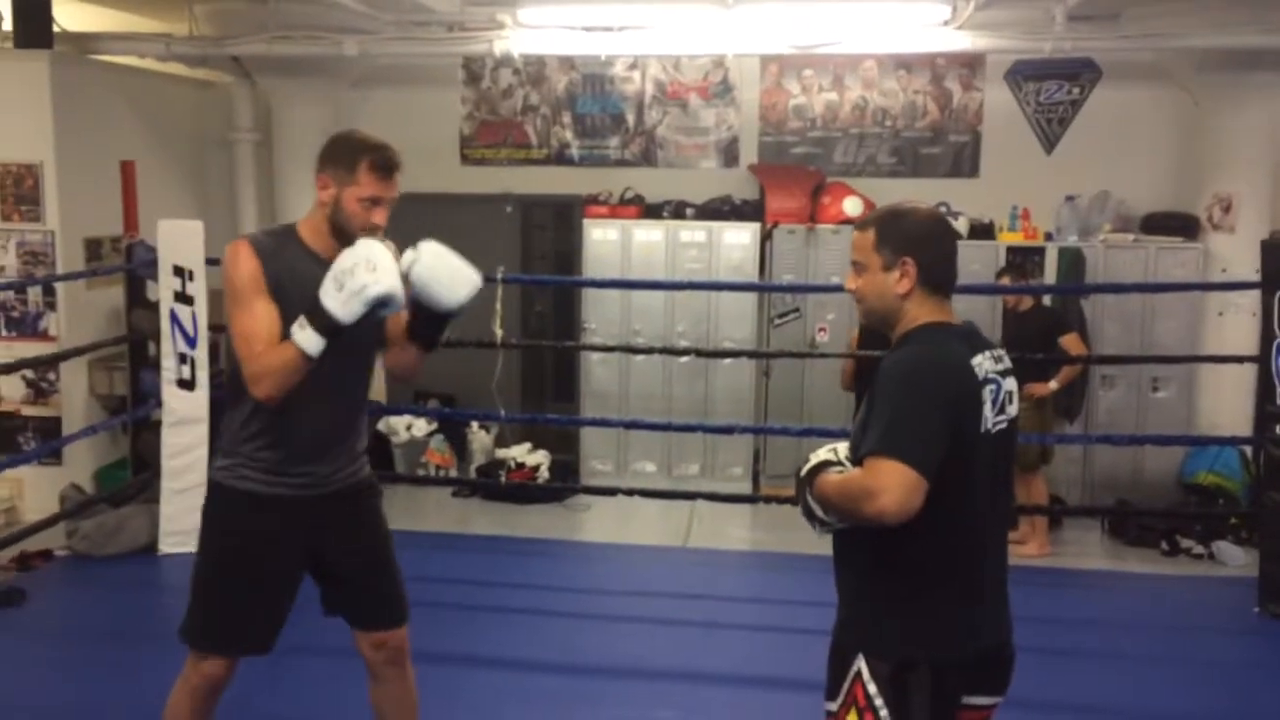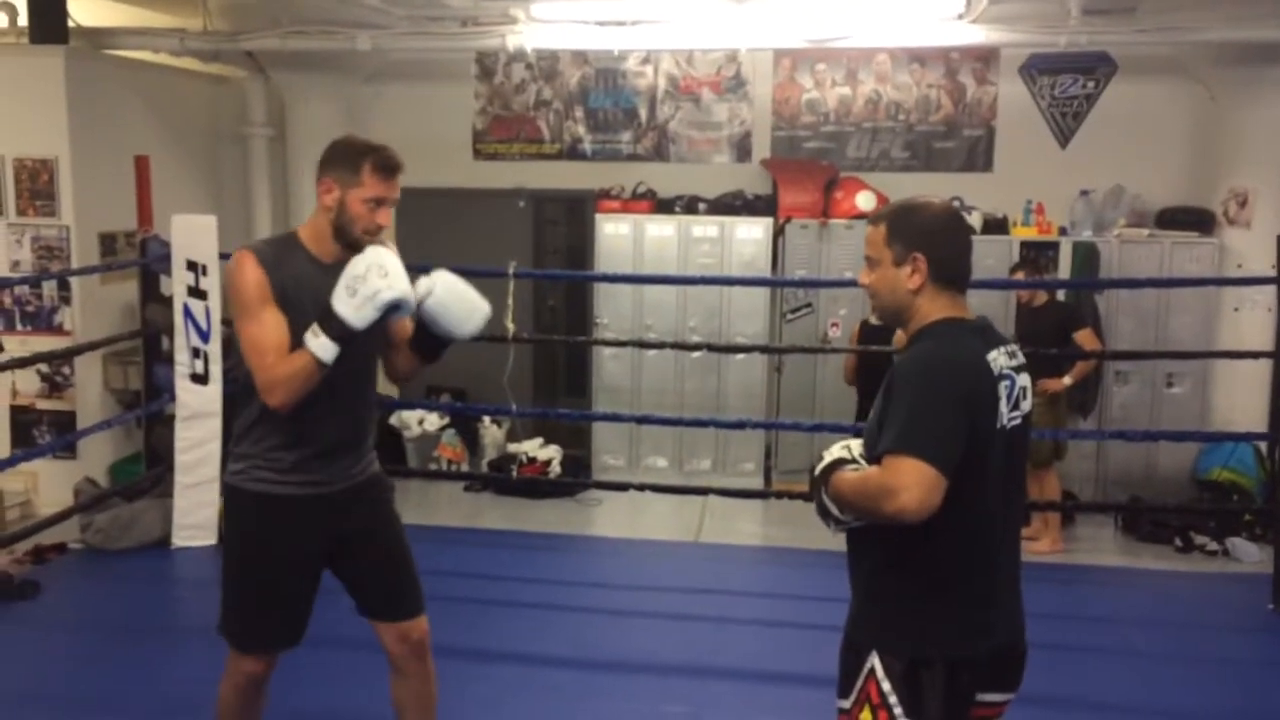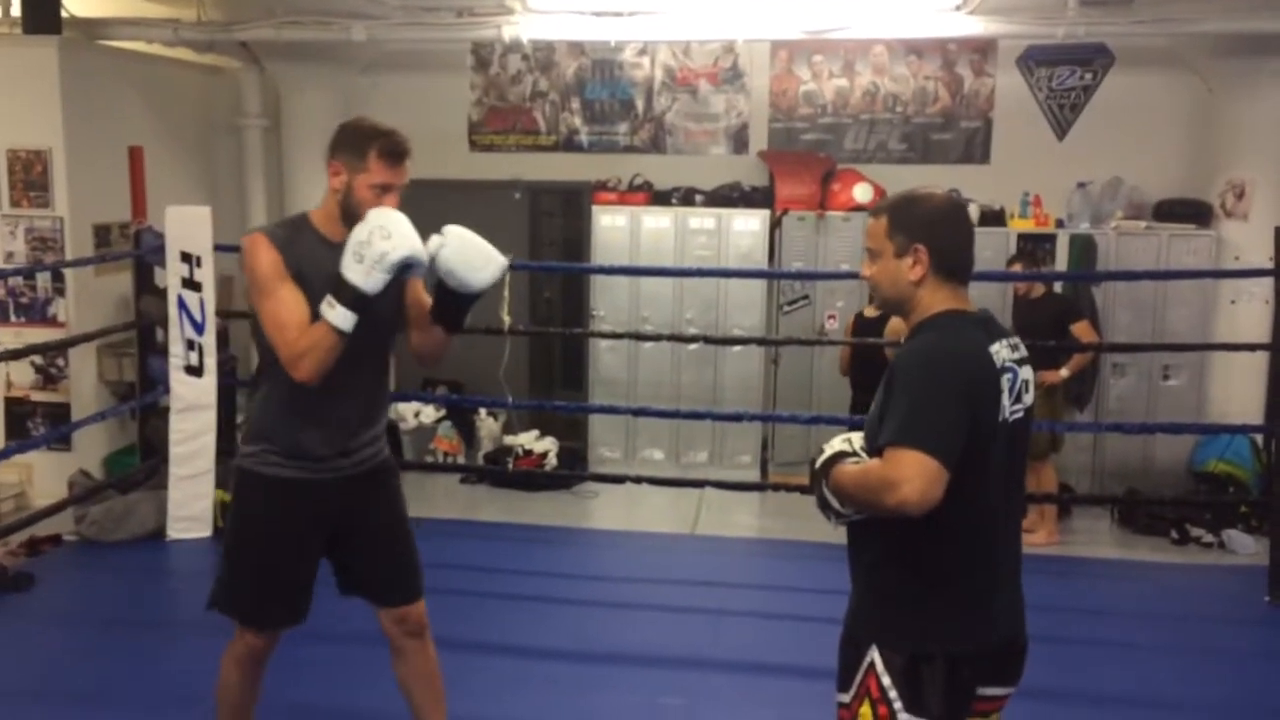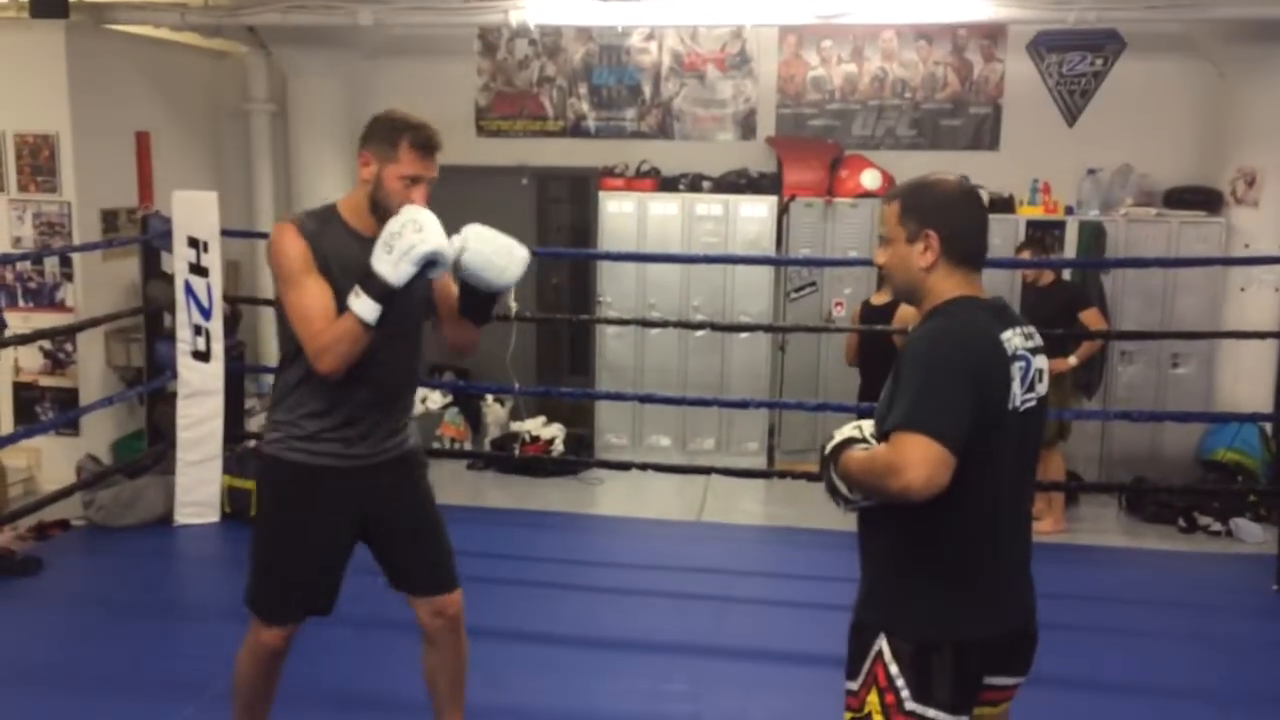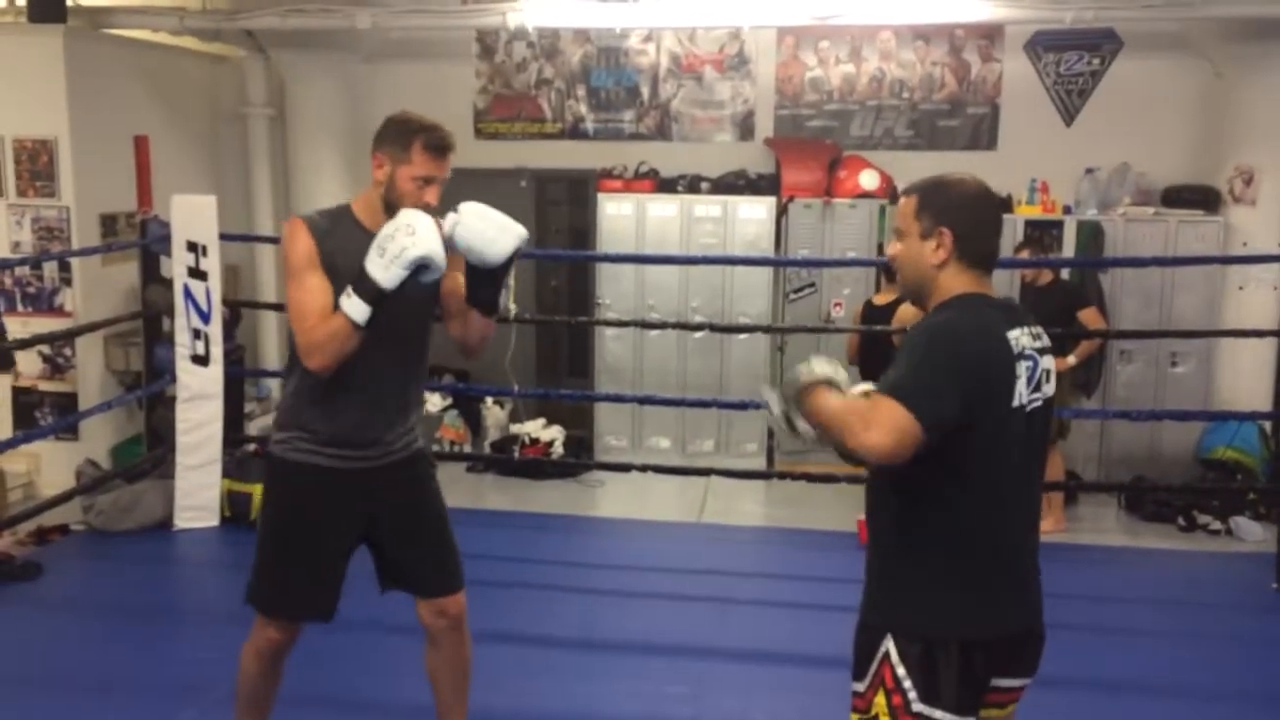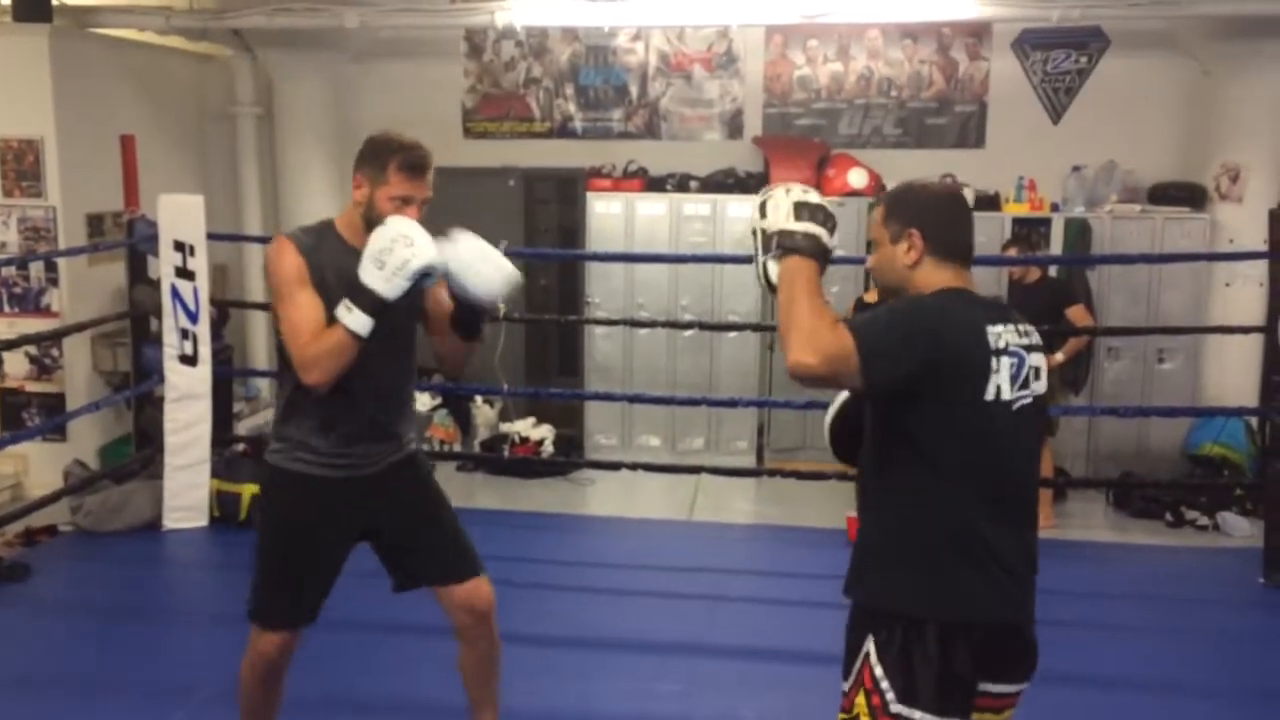
dt=0.4s
person 1, frame 1
left shoulder: (376, 264)
right shoulder: (253, 257)
left elbow: (401, 369)
right elbow: (264, 382)
left wrist: (429, 316)
right wrist: (328, 313)
left hip: (343, 486)
right hip: (254, 491)
left knee: (389, 645)
right knee: (210, 665)
person 1, frame 2
left shoulder: (380, 269)
right shoulder: (257, 267)
left elbow: (401, 369)
right elbow: (278, 389)
left wrist: (436, 329)
right wrist: (341, 320)
left hip: (354, 483)
right hip: (269, 494)
left knee: (410, 639)
right knee: (252, 661)
person 1, frame 3
left shoulder: (390, 244)
right shoulder: (270, 248)
left elbow: (426, 349)
right elbow: (303, 364)
left wrist: (456, 294)
right wrist: (354, 286)
left hip: (364, 467)
right hip: (279, 474)
left knee: (409, 622)
right knee: (254, 638)
person 1, frame 4
left shoulder: (423, 237)
right shoulder: (298, 239)
left elbow: (461, 341)
right elbow: (329, 356)
left wrist: (482, 290)
right wrist: (382, 279)
left hip: (388, 456)
right hip: (304, 462)
left knee: (444, 612)
right knee: (272, 632)
person 1, frame 5
left shoulder: (436, 239)
right shoulder: (310, 236)
left elbow: (471, 342)
right elbow: (317, 353)
left wrist: (487, 276)
right wrist: (376, 281)
left hip: (398, 459)
right hip: (312, 464)
left knee: (447, 612)
right knee: (275, 630)
person 1, frame 6
left shoulder: (419, 256)
right shoulder: (295, 253)
left elbow: (451, 359)
right elbow: (314, 369)
left wrist: (471, 308)
right wrist: (373, 292)
left hip: (392, 464)
right hip: (308, 474)
left knee: (475, 603)
right knee: (273, 641)
person 2, frame 1
left shoulder: (915, 370)
right shoulder: (983, 356)
left elbow: (888, 497)
left wrist: (819, 482)
right wrist: (852, 474)
left hip: (904, 643)
person 2, frame 2
left shoulder: (931, 365)
right shoulder: (995, 350)
left elbow: (908, 495)
left wrist: (836, 481)
right wrist: (870, 467)
left hip: (917, 640)
person 2, frame 3
left shoulder: (933, 357)
right shoulder: (998, 343)
left elbow: (909, 487)
left wrist: (837, 474)
right wrist: (870, 460)
left hip: (917, 633)
person 2, frame 4
left shoulder: (943, 343)
right shoulder: (1014, 332)
left elbow: (914, 473)
left wrist: (846, 460)
right wrist: (879, 445)
left hip: (925, 619)
right hip: (999, 609)
person 2, frame 5
left shoulder: (949, 335)
right shoulder: (1023, 332)
left elbow: (877, 434)
left wrist: (814, 395)
right wrist: (868, 401)
left hip: (931, 615)
right hip: (1007, 606)
person 2, frame 6
left shoulder: (925, 324)
right shoulder: (1017, 333)
left elbow: (810, 357)
left wrist: (796, 253)
left hip: (921, 604)
right hip: (1002, 598)
person 3, frame 1
left shoulder: (1048, 316)
right shoulder: (1009, 317)
left elbow: (1080, 354)
left wrist: (1052, 385)
left hip: (1033, 401)
left knee: (1033, 469)
right knee: (1017, 466)
left ankle: (1041, 539)
right ankle: (1024, 527)
person 3, frame 2
left shoulder: (1062, 311)
right shoulder: (1023, 311)
left elbow: (1094, 350)
left wrist: (1066, 380)
left hip: (1047, 397)
left knee: (1045, 465)
right knee: (1029, 463)
left ankle: (1054, 536)
right ankle: (1037, 524)
person 3, frame 3
left shoulder: (1060, 304)
right shoulder: (1020, 303)
left elbow: (1091, 342)
left wrist: (1063, 372)
left hip: (1044, 389)
left knee: (1041, 457)
right knee: (1025, 455)
left ankle: (1050, 528)
right ankle: (1034, 515)
person 3, frame 4
left shoulder: (1068, 291)
right shoulder: (1028, 290)
left elbow: (1100, 330)
left wrist: (1071, 360)
left hip: (1053, 378)
left knee: (1050, 444)
left ankle: (1057, 516)
right ankle: (1041, 503)
person 3, frame 5
left shoulder: (1067, 291)
right shoulder: (1027, 289)
left elbow: (1099, 329)
left wrist: (1071, 359)
left hip: (1053, 376)
left knee: (1050, 443)
left ankle: (1057, 515)
right ankle: (1041, 503)
person 3, frame 6
left shoulder: (1055, 288)
right shoulder: (1014, 287)
left elbow: (1087, 326)
left wrist: (1058, 357)
left hip: (1043, 374)
left knee: (1039, 439)
left ankle: (1046, 511)
